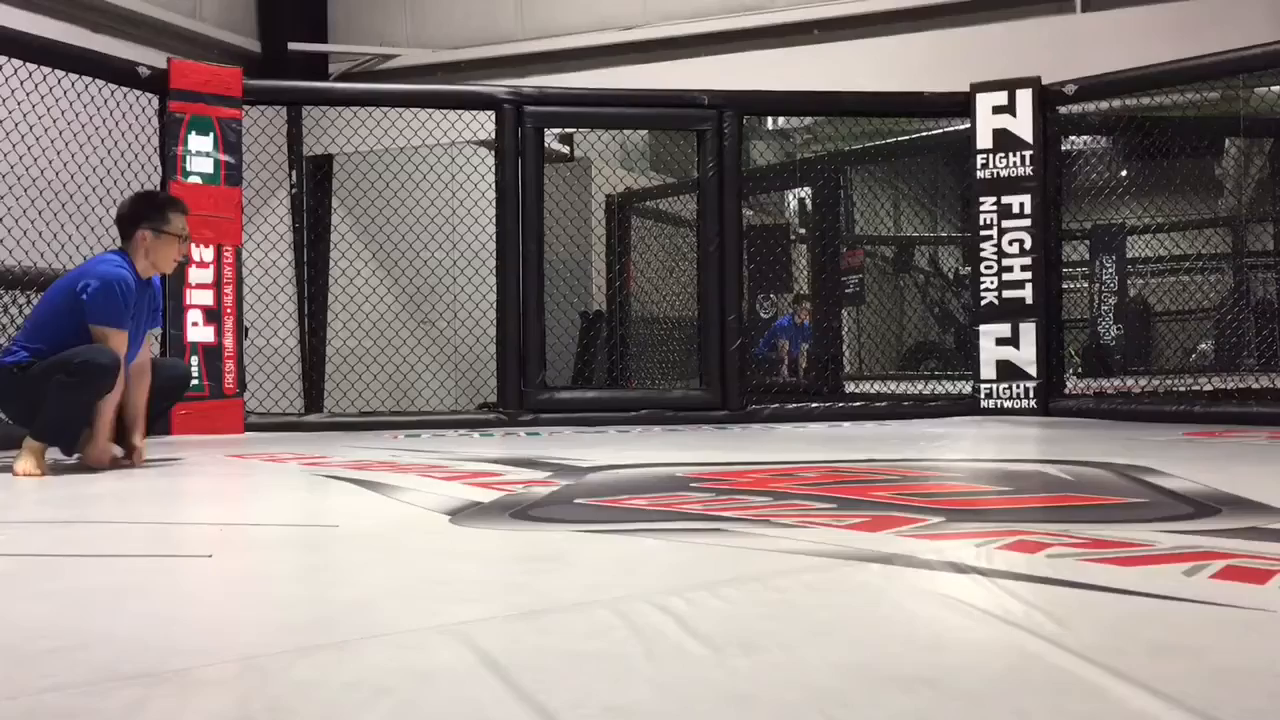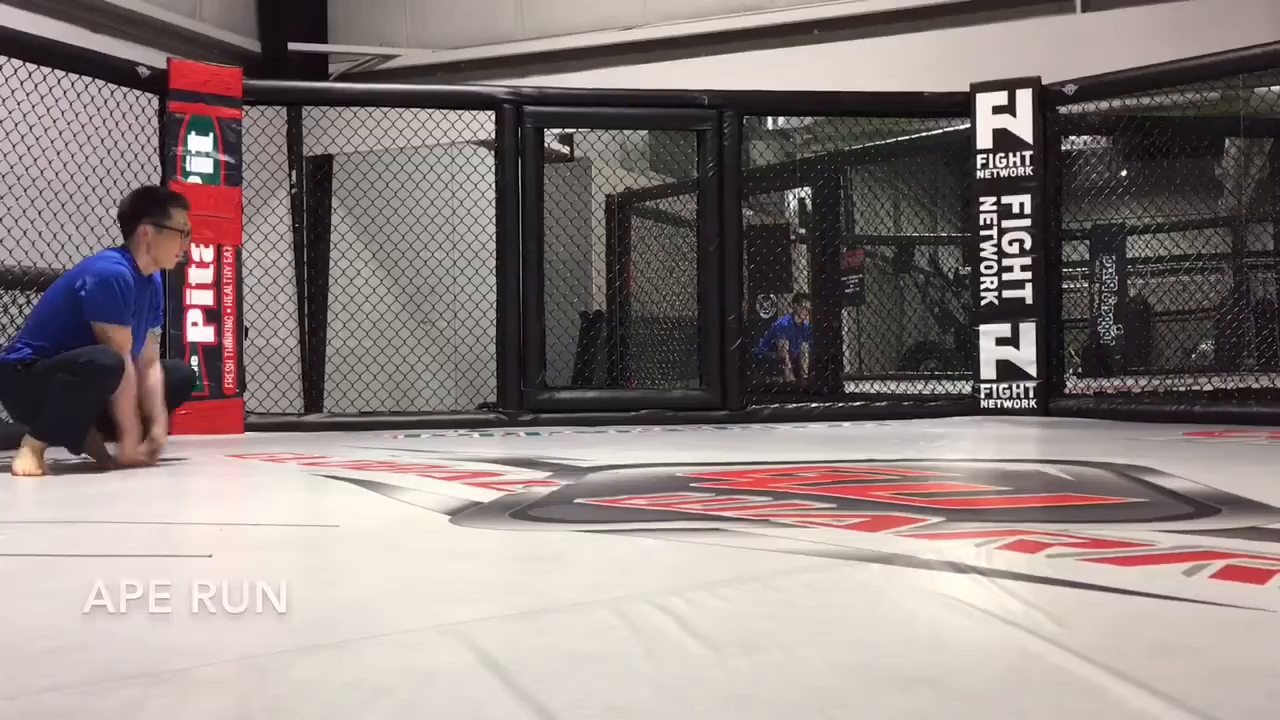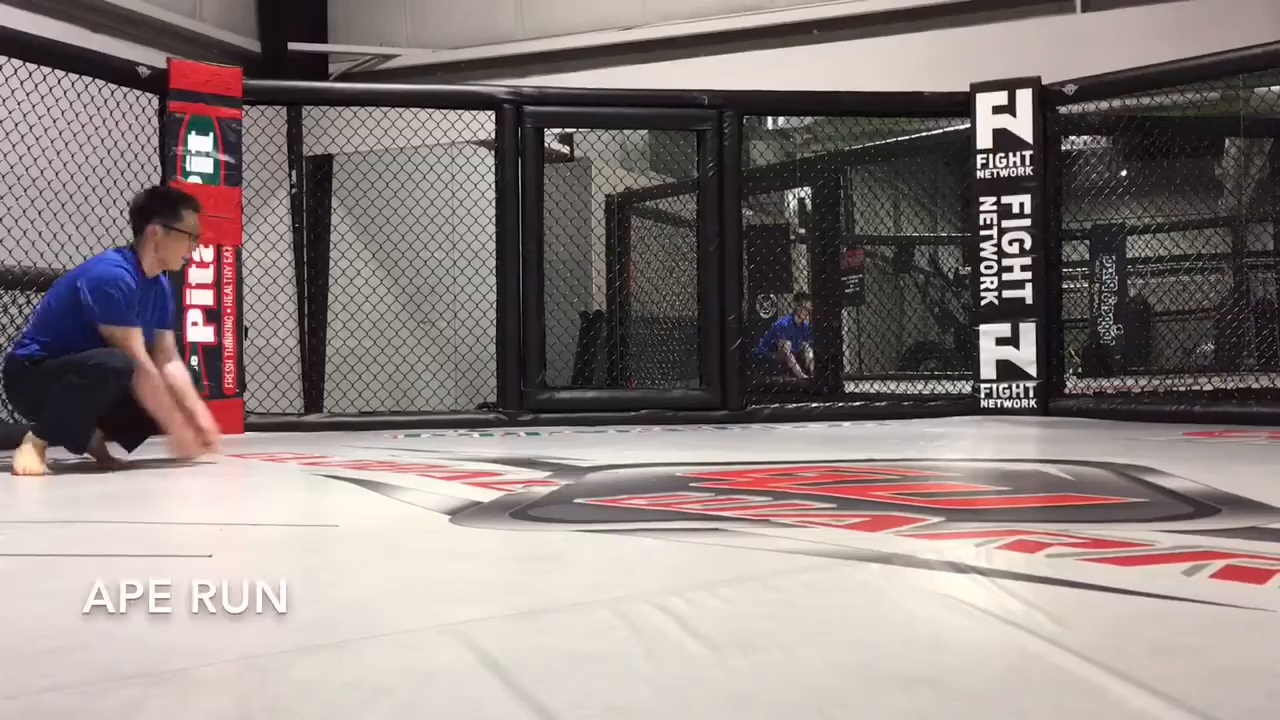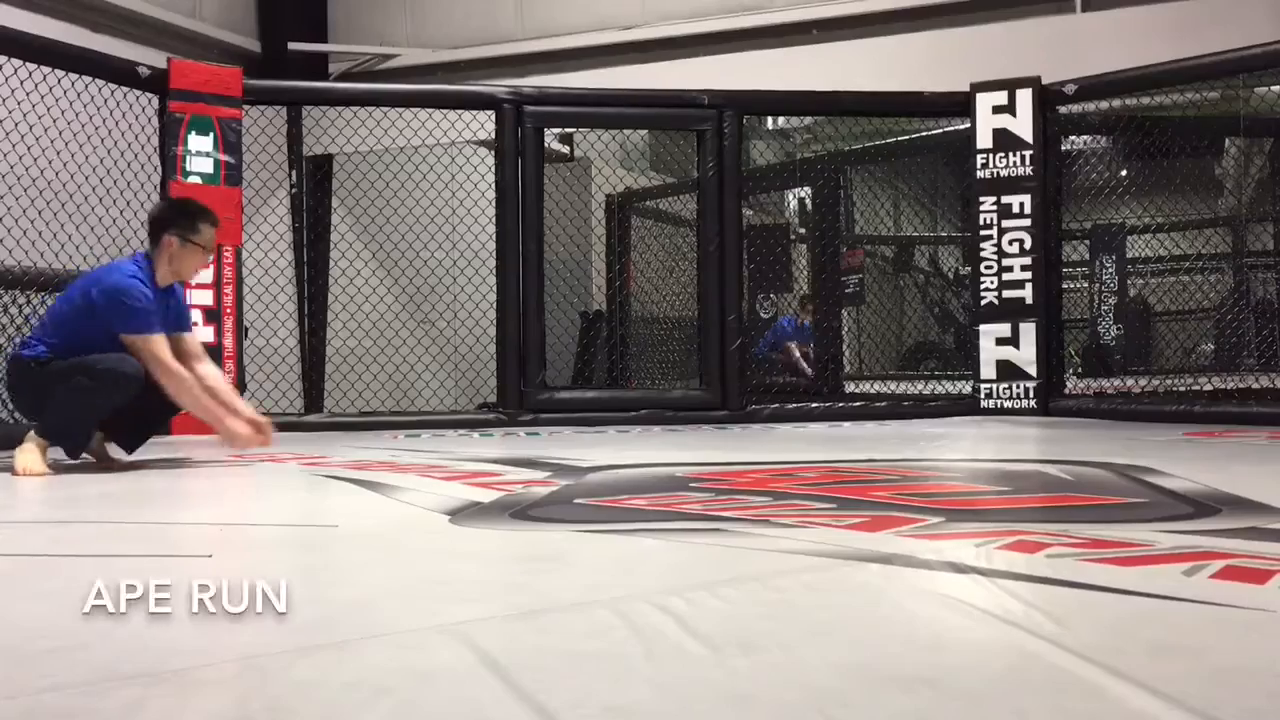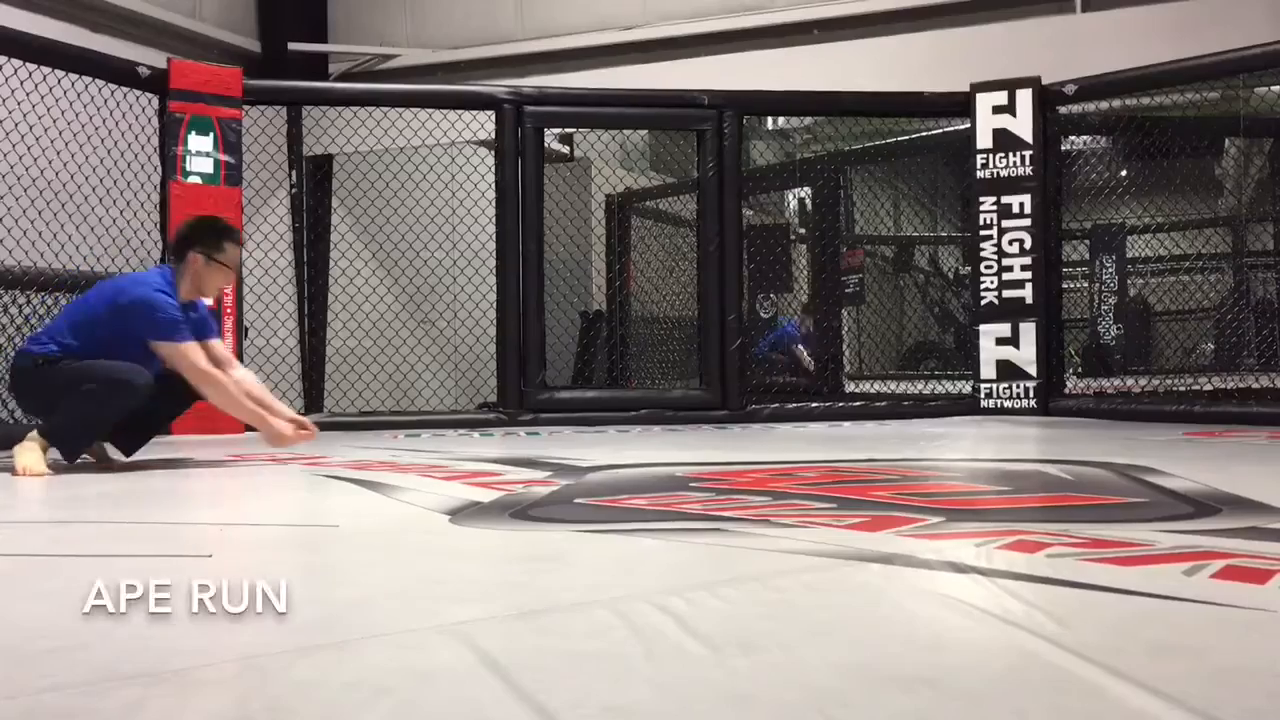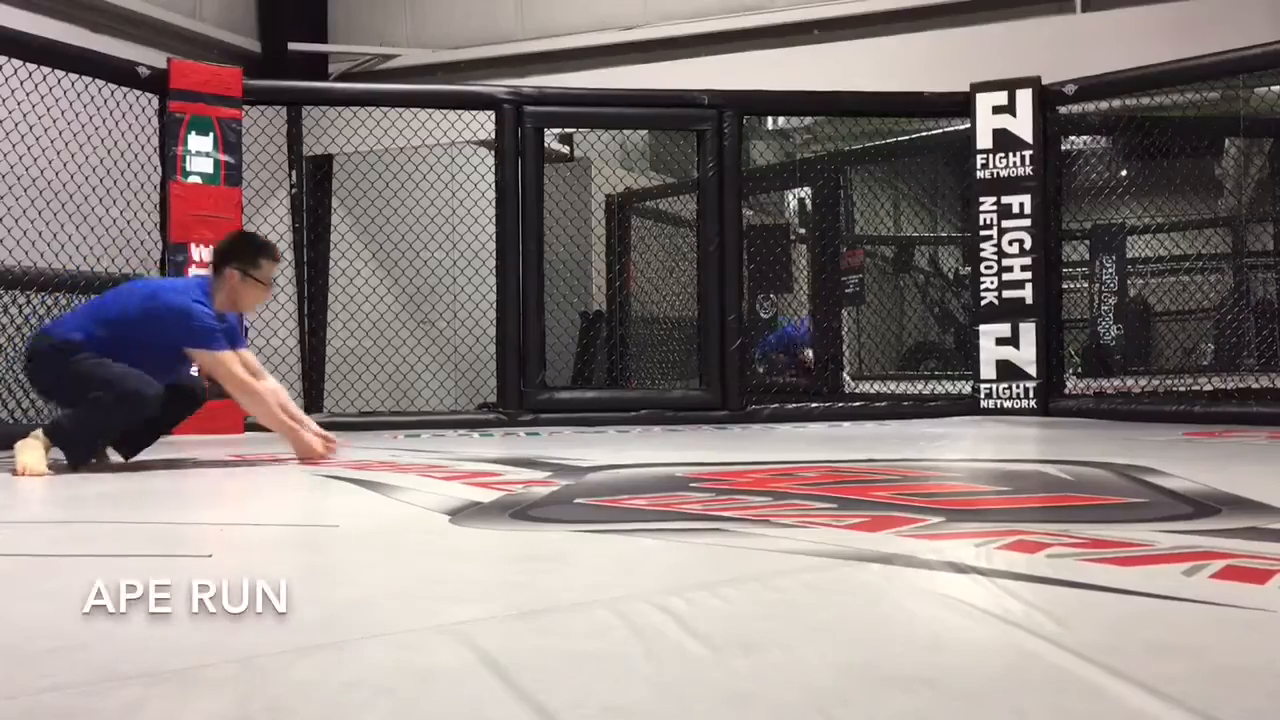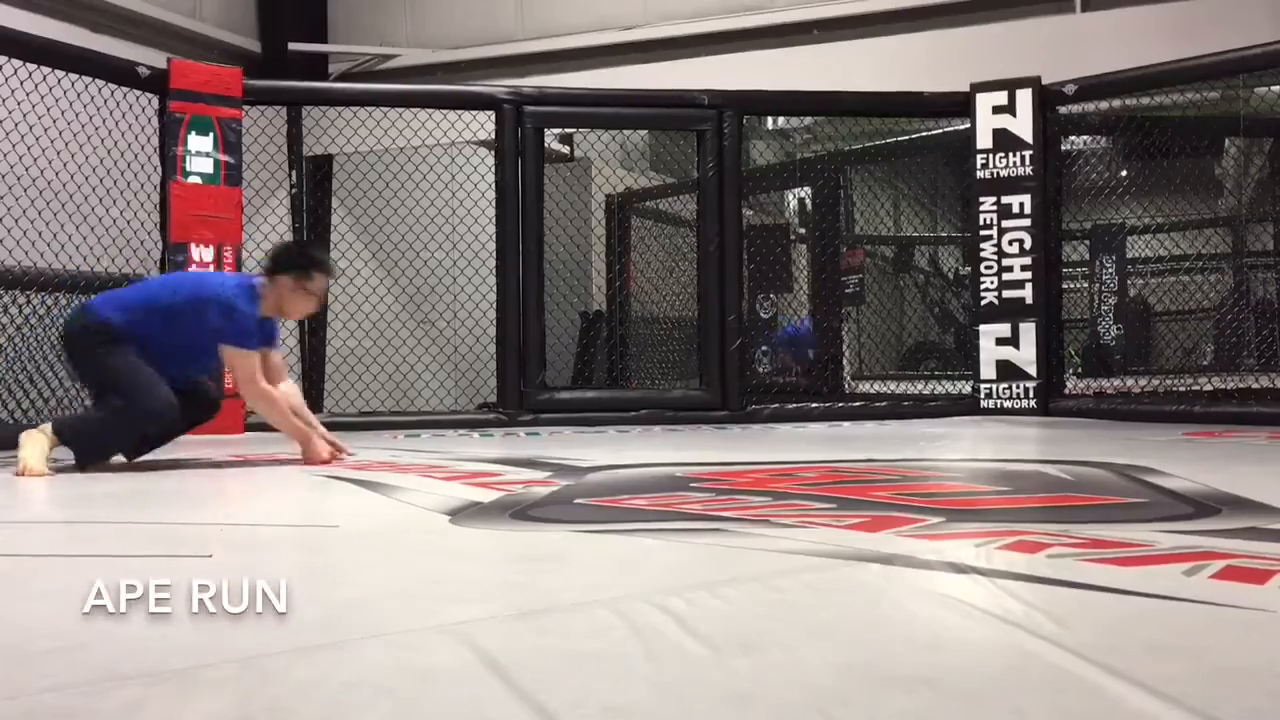
dt=0.1s
person 1, frame 1
left shoulder: (150, 284)
right shoulder: (111, 278)
left elbow: (139, 363)
right elbow: (114, 364)
left wrist: (136, 437)
right wrist: (100, 442)
left knee: (174, 373)
right knee: (100, 362)
left ankle: (83, 437)
right ankle: (36, 444)
person 1, frame 2
left shoulder: (152, 281)
right shoulder: (110, 275)
left elbow: (146, 361)
right elbow: (120, 363)
left wrist: (157, 425)
right wrist: (129, 438)
right hip: (25, 382)
left knee: (180, 376)
right knee: (105, 363)
left ankle: (88, 438)
right ankle: (36, 443)
person 1, frame 3
left shoulder: (159, 286)
right shoulder: (112, 278)
left elbow: (168, 361)
right elbow: (136, 365)
left wrist: (198, 415)
right wrist: (177, 429)
right hip: (32, 377)
left knee: (167, 381)
right knee: (109, 365)
left ankle: (95, 438)
right ankle: (38, 441)
person 1, frame 4
left shoulder: (170, 293)
right shoulder: (126, 287)
left elbow: (199, 364)
right elbow: (164, 370)
left wrist: (243, 413)
right wrist: (225, 424)
right hip: (34, 377)
left knee: (196, 391)
right knee: (121, 371)
left ankle: (89, 438)
right ankle: (39, 441)
person 1, frame 5
left shoulder: (191, 306)
right shoulder: (151, 299)
left elbow: (230, 370)
right elbow: (204, 377)
left wrist: (284, 414)
right wrist: (266, 424)
right hip: (40, 373)
left knee: (181, 387)
right knee: (130, 382)
left ankle: (91, 441)
right ankle: (37, 442)
person 1, frame 6
left shoulder: (220, 316)
right shoulder: (191, 308)
left elbow: (261, 380)
right elbow: (239, 386)
left wrist: (308, 427)
right wrist: (296, 436)
left hip: (101, 368)
right hip: (63, 353)
left knee: (189, 393)
right knee: (140, 393)
left ankle: (90, 441)
right ankle: (39, 441)
person 1, frame 7
left shoulder: (261, 313)
right shoulder: (233, 304)
left elbow: (280, 383)
right elbow: (254, 390)
left wrist: (317, 431)
right wrist: (307, 440)
right hip: (99, 334)
left knee: (202, 402)
right knee: (156, 406)
left ankle: (103, 443)
right ankle: (46, 437)
